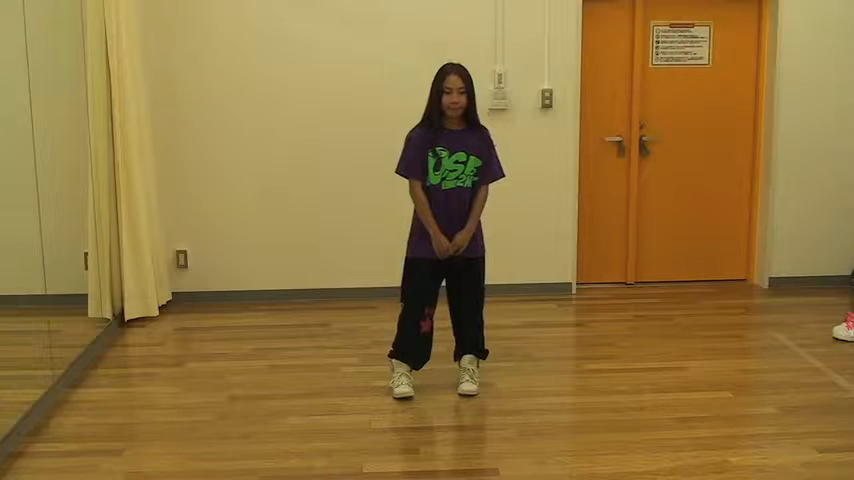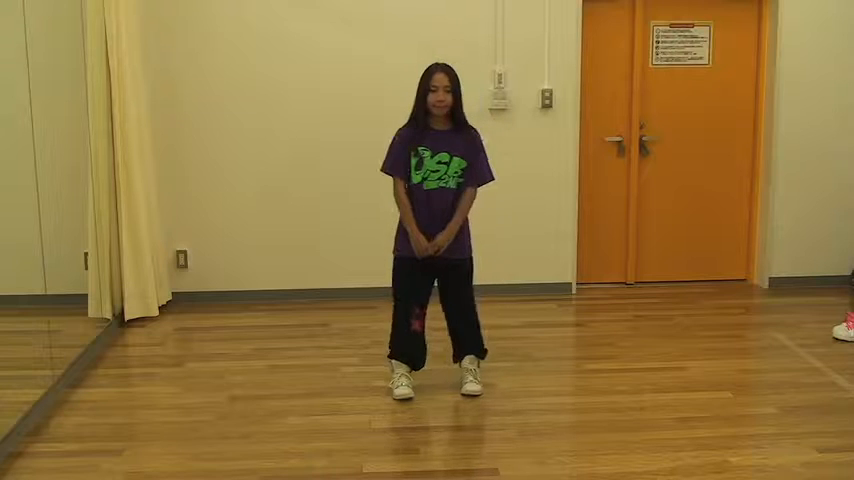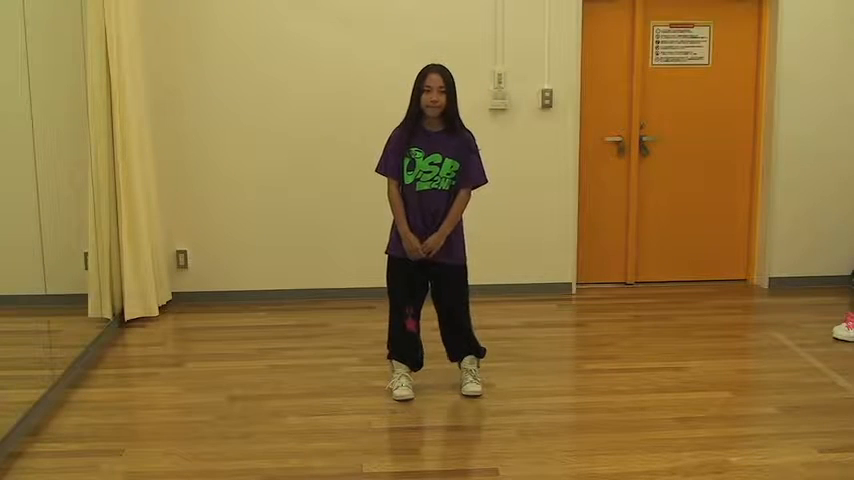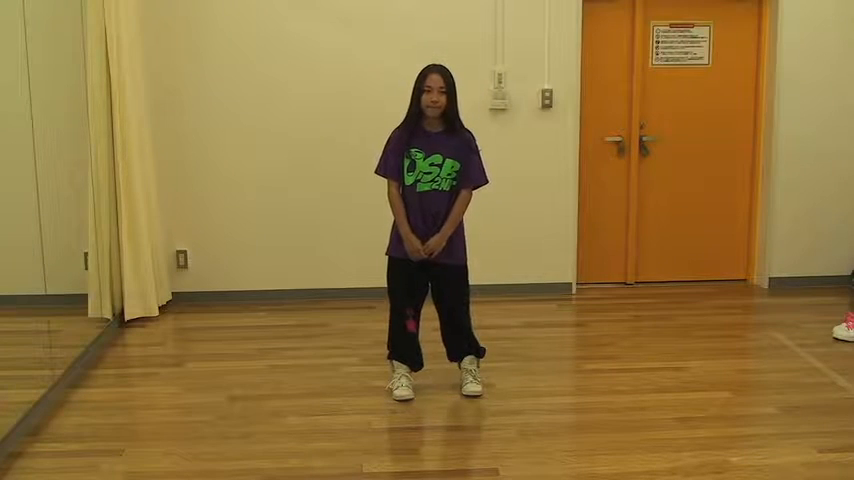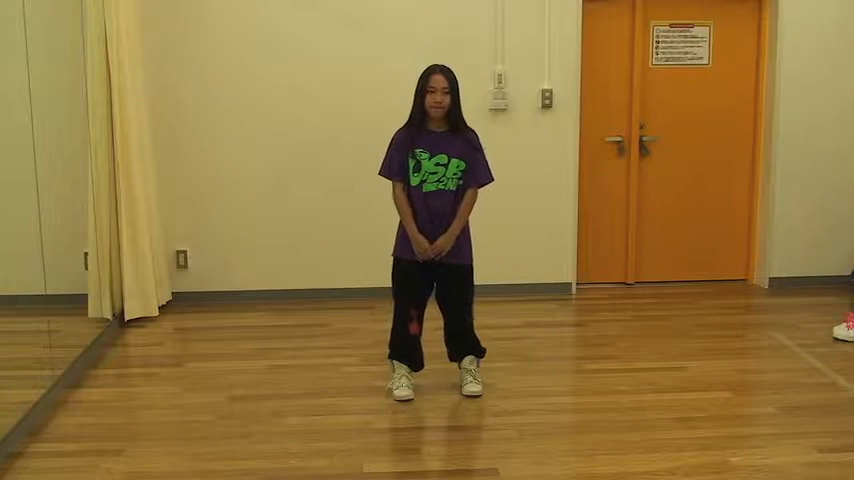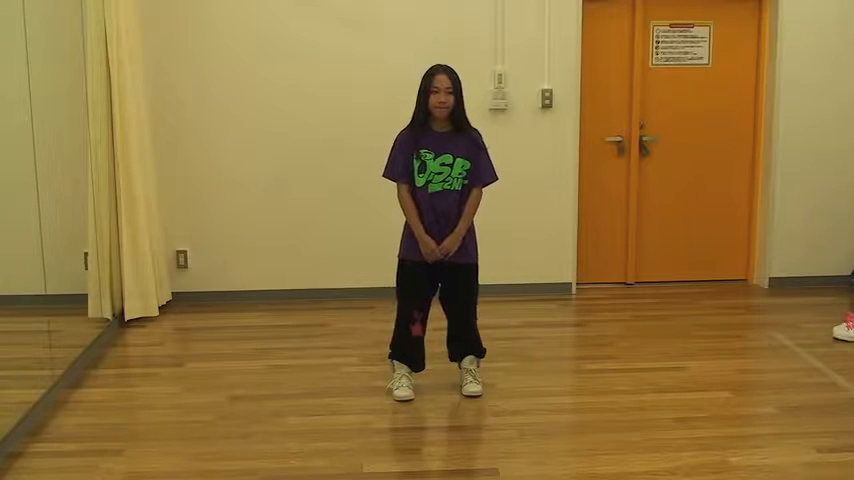
dt=0.3s
person 1, frame 1
left shoulder: (480, 137)
right shoulder: (421, 137)
left elbow: (483, 188)
right elbow: (415, 188)
left wrist: (467, 231)
right wrist: (436, 235)
left hip: (468, 240)
right hip: (427, 238)
left knee: (468, 304)
right knee: (418, 304)
left ankle: (469, 363)
right ankle: (403, 366)
person 1, frame 2
left shoulder: (468, 138)
right shoulder: (408, 136)
left elbow: (471, 190)
right elbow: (399, 187)
left wrist: (449, 233)
right wrist: (414, 234)
left hip: (454, 240)
right hip: (413, 240)
left knee: (461, 303)
right knee: (409, 305)
left ankle: (470, 364)
right ankle: (402, 367)
person 1, frame 3
left shoulder: (462, 140)
right shoulder: (402, 137)
left elbow: (465, 192)
right elbow: (392, 187)
left wrist: (441, 236)
right wrist: (406, 234)
left hip: (447, 242)
right hip: (406, 241)
left knee: (454, 305)
right knee: (404, 307)
left ankle: (469, 364)
right ankle: (402, 368)
person 1, frame 4
left shoulder: (463, 141)
right shoulder: (402, 138)
left elbow: (466, 192)
right elbow: (393, 188)
left wrist: (442, 236)
right wrist: (407, 236)
left hip: (448, 242)
right hip: (407, 242)
left knee: (455, 307)
right knee: (404, 307)
left ankle: (469, 365)
right ankle: (402, 369)
person 1, frame 5
left shoulder: (466, 140)
right shoulder: (405, 138)
left elbow: (471, 191)
right elbow: (398, 190)
left wrist: (450, 236)
right wrist: (415, 236)
left hip: (454, 242)
right hip: (412, 243)
left knee: (458, 307)
right knee: (408, 308)
left ankle: (468, 365)
right ankle: (402, 369)
person 1, frame 6
left shoulder: (470, 140)
right shoulder: (409, 139)
left elbow: (476, 191)
right elbow: (403, 191)
left wrist: (456, 236)
right wrist: (422, 238)
left hip: (460, 243)
right hip: (418, 243)
left knee: (462, 308)
right knee: (412, 308)
left ankle: (469, 365)
right ankle: (402, 369)
